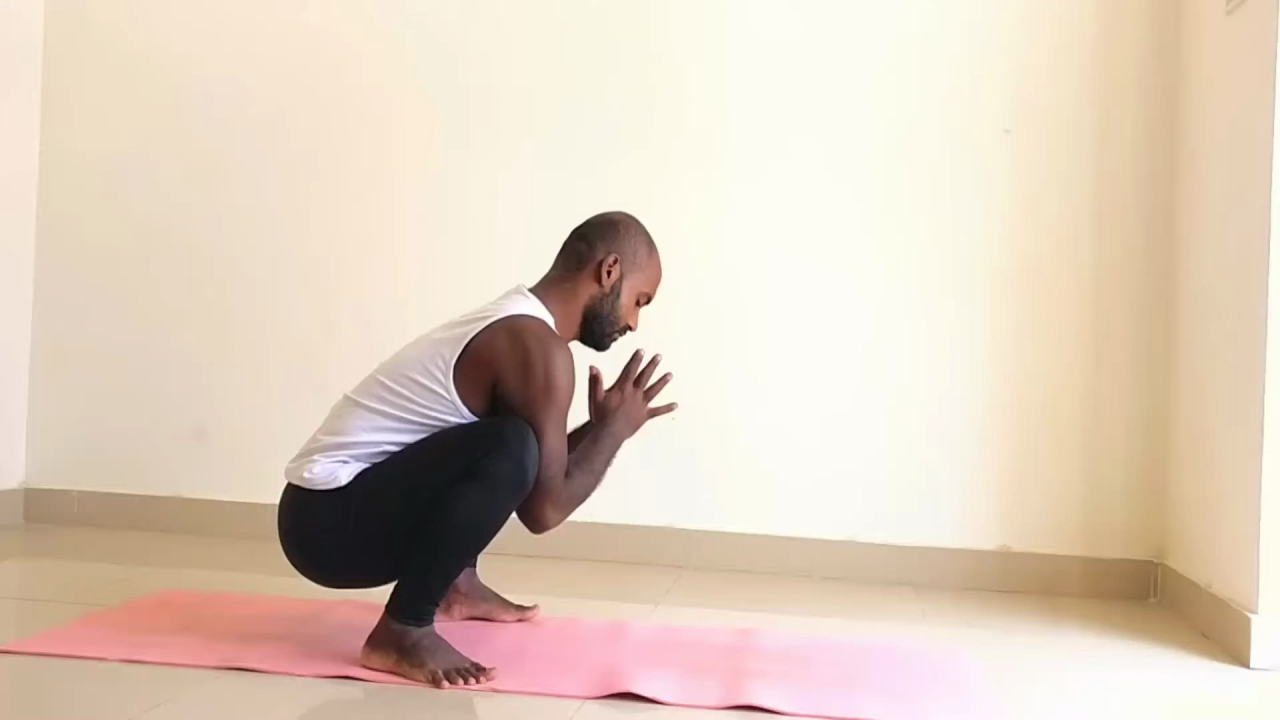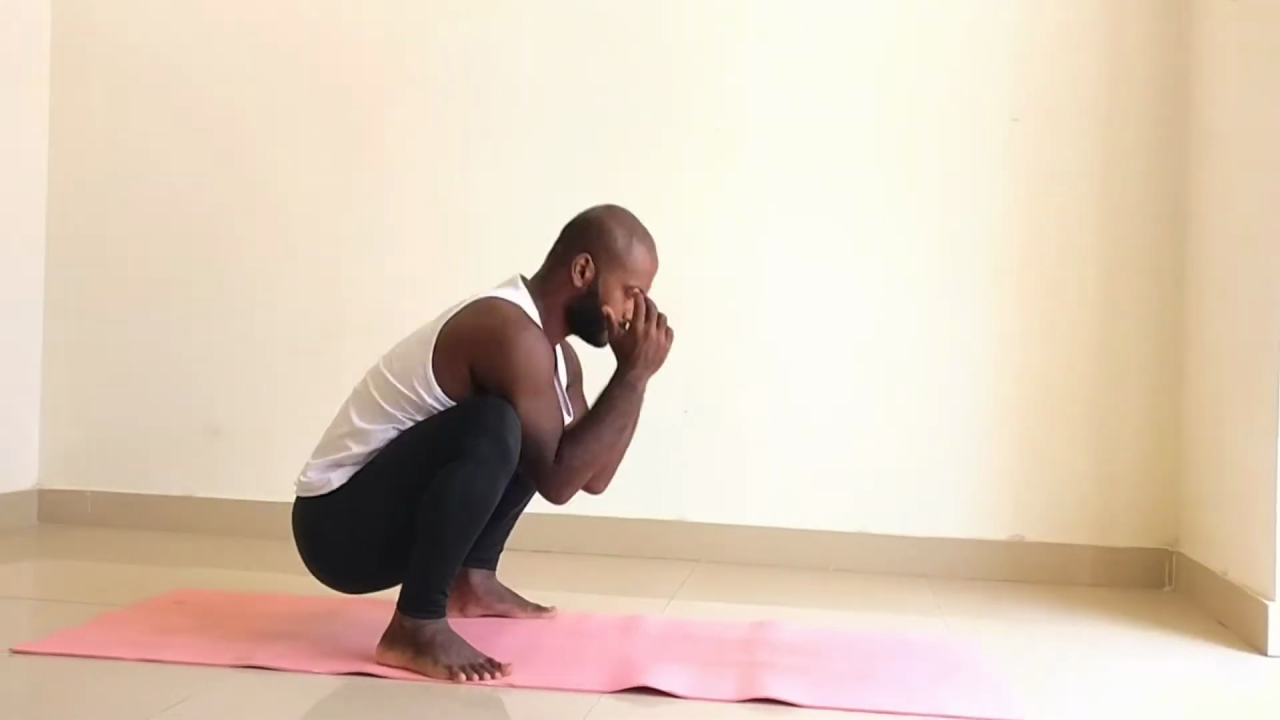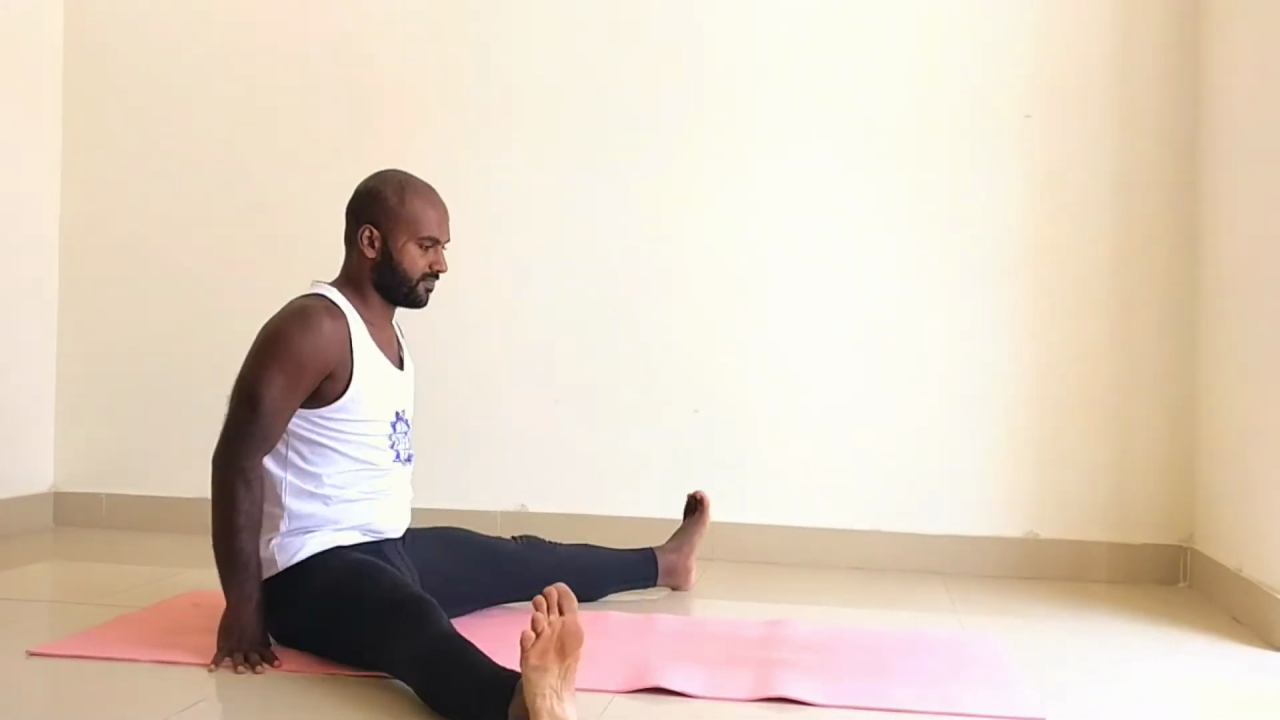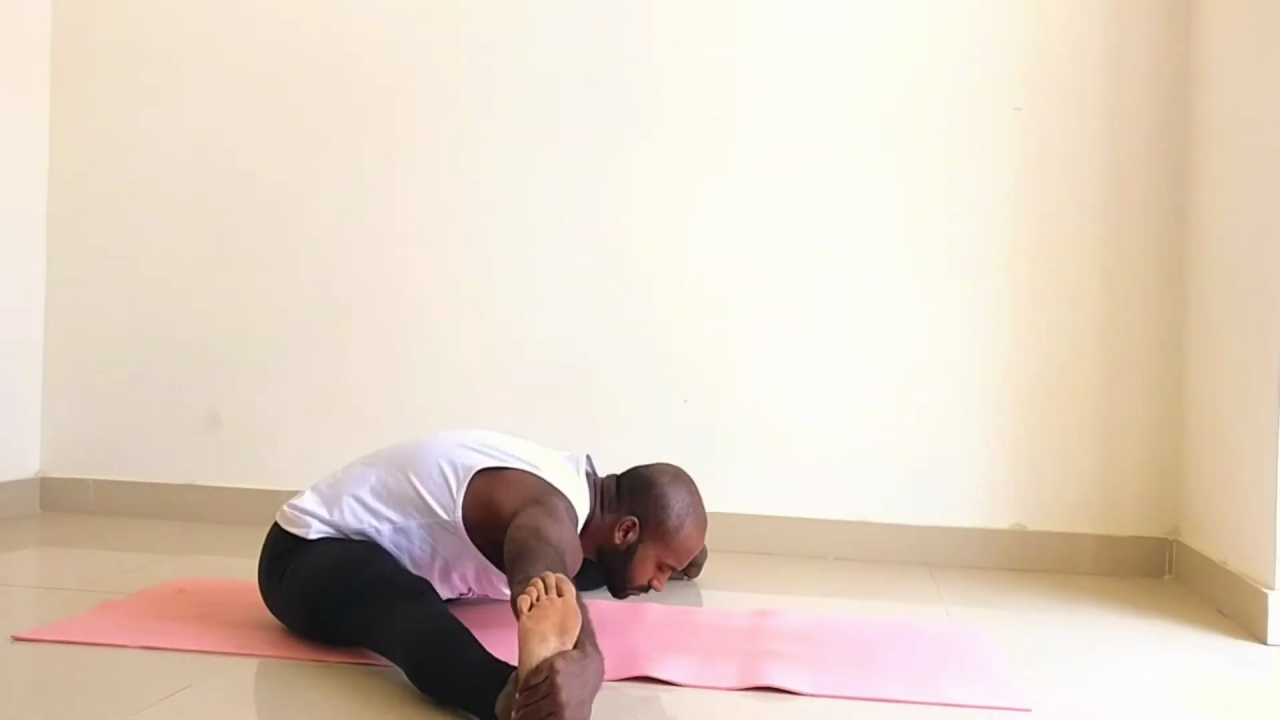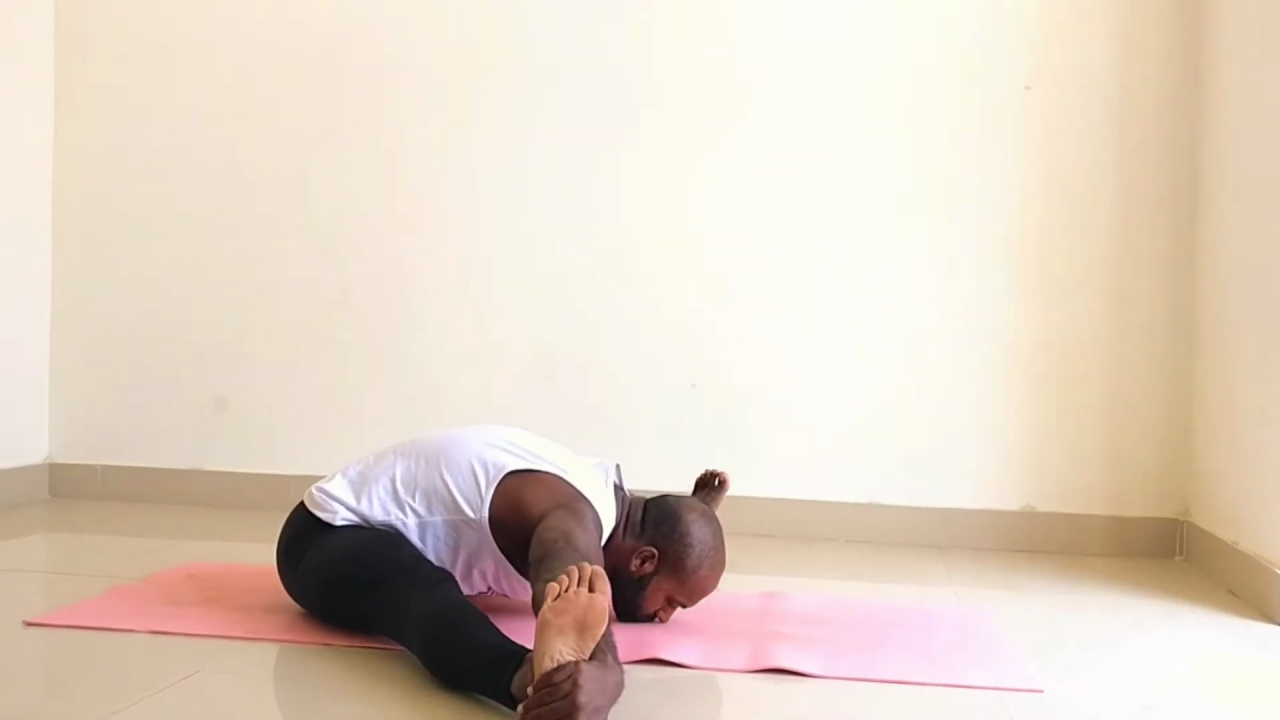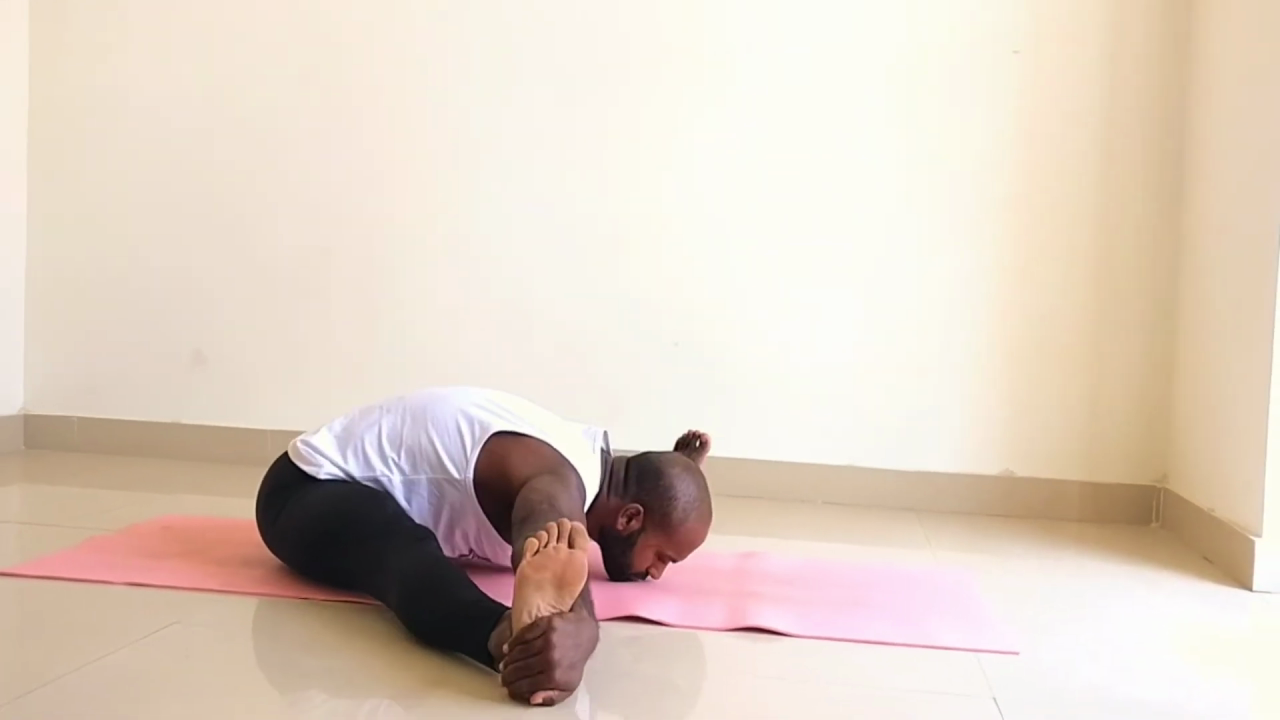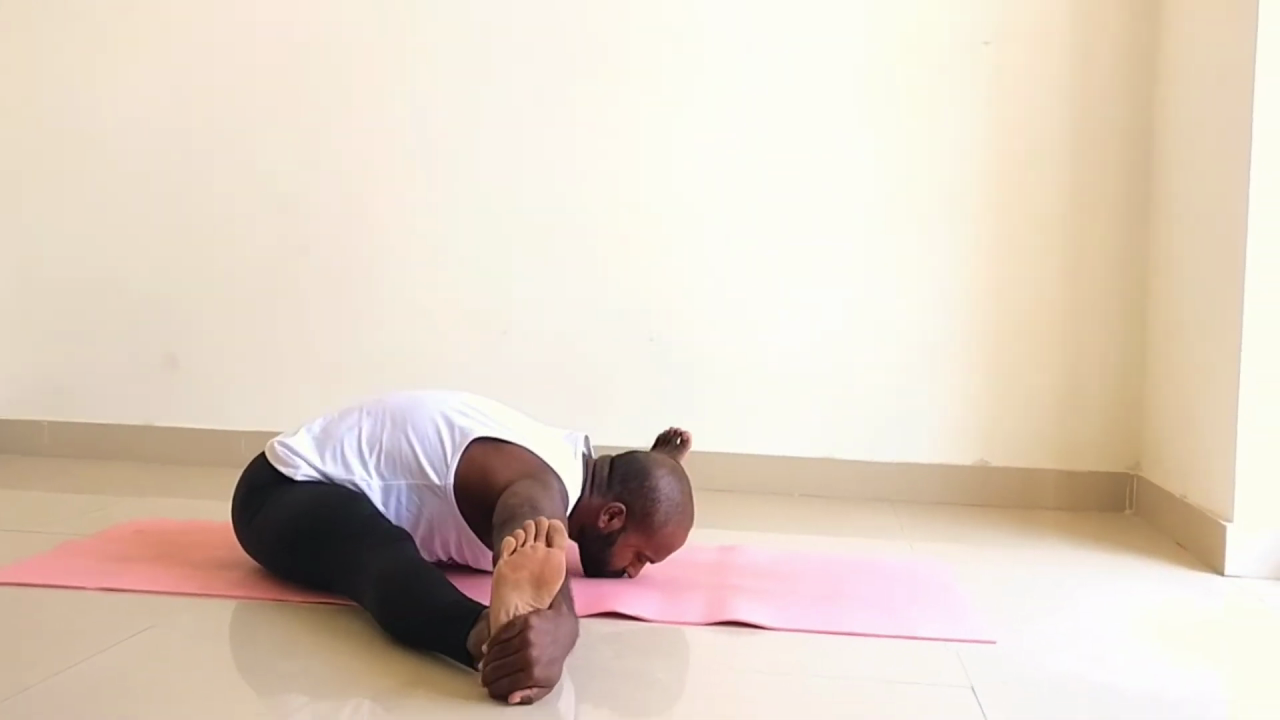
dt=0.7s
person 1, frame 1
left shoulder: (550, 360)
right shoulder: (525, 345)
right elbow: (537, 515)
left wrist: (613, 424)
right wrist: (608, 429)
right hip: (326, 518)
right knee: (520, 451)
left ankle: (453, 583)
right ankle: (399, 631)
person 1, frame 2
left shoulder: (550, 345)
right shoulder: (511, 334)
left elbow: (592, 478)
right elbow: (558, 479)
left wrist: (631, 380)
right wrist: (632, 380)
right hip: (340, 524)
right knee: (494, 433)
left ankle: (473, 580)
right ankle: (416, 628)
person 1, frame 3
left shoulder: (379, 325)
right shoulder: (315, 328)
right elbow: (236, 460)
right wrist: (243, 606)
left hip: (387, 550)
right hip: (309, 573)
left knee: (525, 562)
right knee: (415, 622)
left ankle: (662, 565)
person 1, frame 4
left shoulder: (587, 490)
right shoulder: (551, 512)
right elbow: (542, 593)
right wrist: (585, 663)
left hip: (375, 542)
right hip: (309, 553)
right knee: (405, 605)
person 1, frame 5
left shoulder: (606, 494)
right shoulder: (577, 520)
right elbow: (567, 603)
left wrist: (695, 508)
right wrist: (604, 674)
left hip: (388, 523)
right hip: (329, 534)
right knee: (426, 592)
person 1, frame 6
left shoulder: (594, 458)
right shoulder: (559, 485)
right elbow: (549, 553)
left wrist: (679, 469)
right wrist: (578, 629)
left hip: (370, 475)
right hip: (309, 489)
right knee: (406, 551)
person 1, frame 7
left shoulder: (574, 460)
right shoulder: (539, 488)
right elbow: (536, 568)
left wrist: (655, 469)
right wrist: (556, 630)
left hip: (342, 476)
right hip: (287, 489)
right knee: (383, 553)
